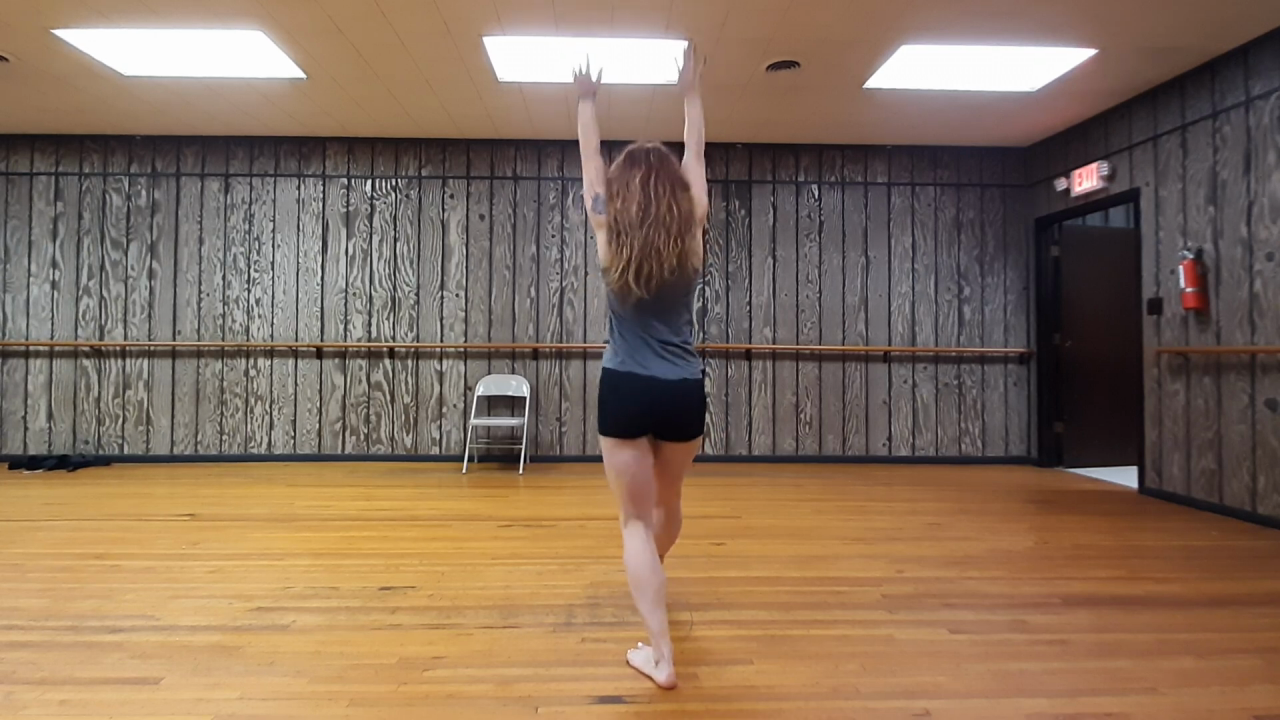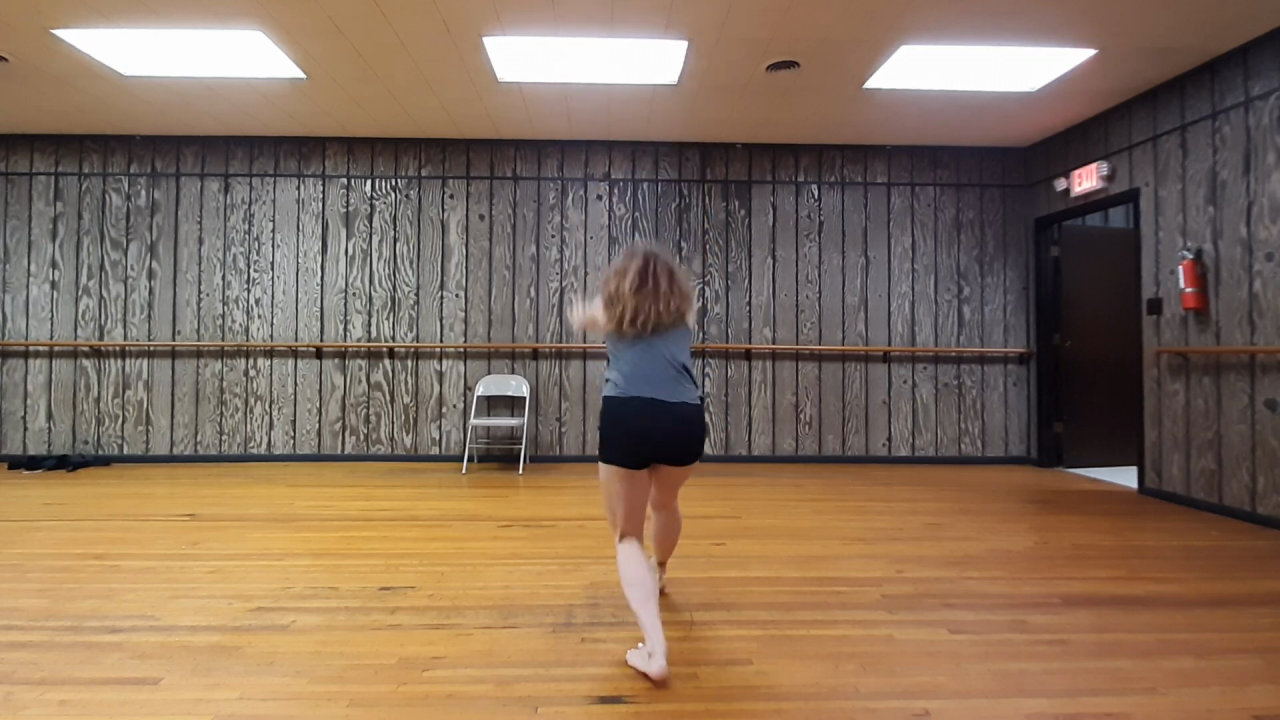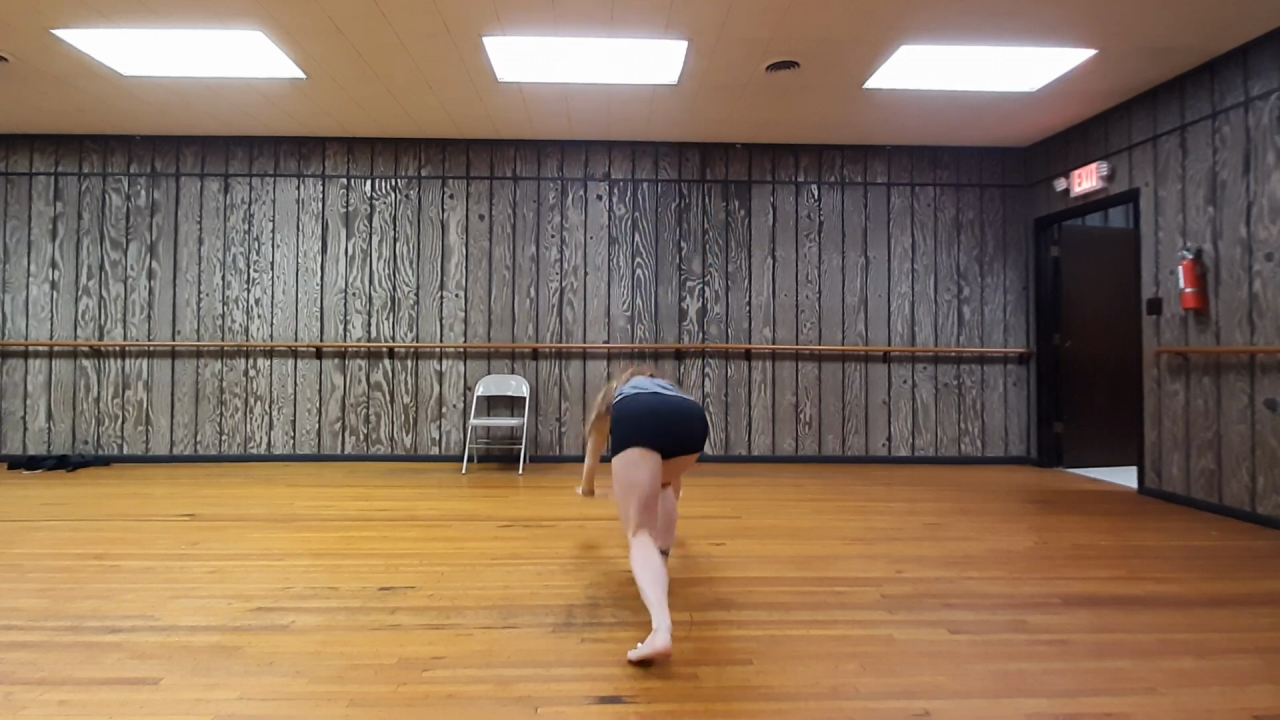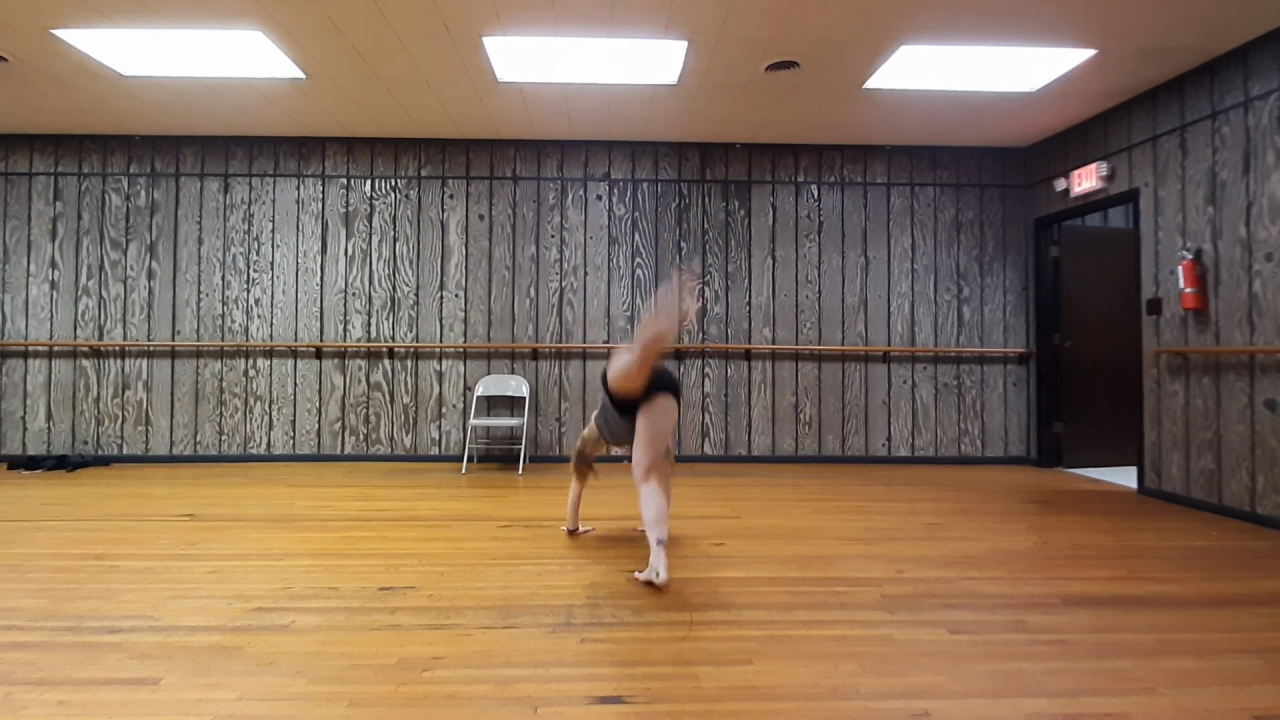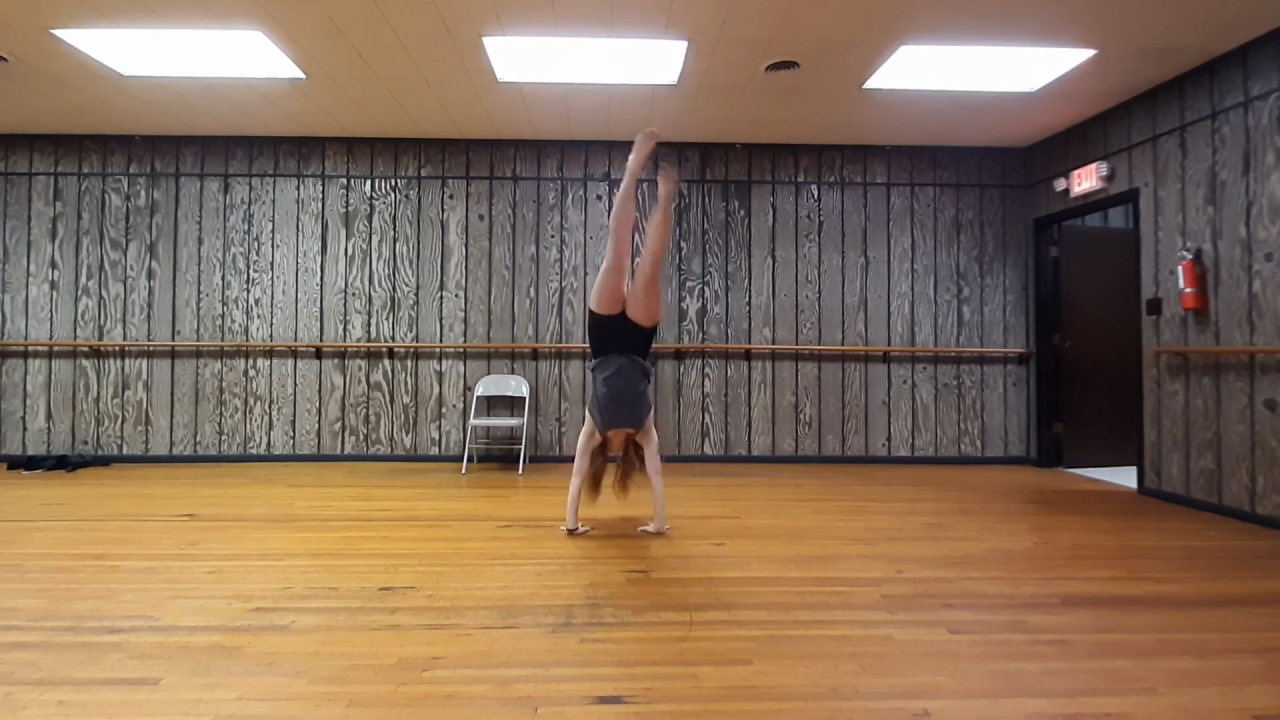
dt=0.4s
person 1, frame 1
left shoulder: (612, 234)
right shoulder: (689, 235)
left elbow: (590, 158)
right elbow: (695, 156)
left wrist: (586, 99)
right wrist: (692, 95)
left hip: (625, 392)
right hip: (684, 393)
left knee: (637, 524)
right knee: (667, 506)
left ankle: (660, 656)
right ankle: (650, 575)
person 1, frame 2
left shoulder: (611, 307)
right shoulder: (681, 307)
left elbow: (586, 316)
left wrist: (581, 315)
left hip: (625, 418)
right hip: (685, 421)
left knee: (628, 538)
right knee: (665, 504)
left ankle: (655, 651)
right ankle: (657, 575)
person 1, frame 3
left shoulder: (616, 393)
right shoulder: (669, 389)
left elbow: (593, 452)
left wrist: (587, 484)
right wrist: (674, 487)
left hip: (637, 421)
right hip: (692, 419)
left knee: (641, 535)
right knee: (664, 487)
left ankle: (661, 630)
right ankle: (660, 567)
person 1, frame 4
left shoulder: (598, 429)
left elbow: (578, 479)
right elbow: (651, 477)
left wrist: (573, 523)
left hip: (633, 378)
right hip: (658, 387)
right knee: (648, 478)
right ankle: (658, 563)
person 1, frame 5
left shoulder: (595, 431)
right shoulder: (640, 429)
left elbow: (577, 476)
right elbow: (656, 476)
left hip: (609, 345)
right hip: (631, 349)
left knee: (618, 245)
